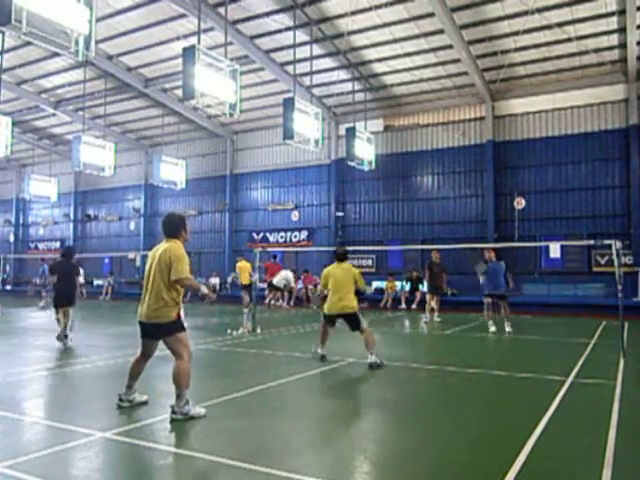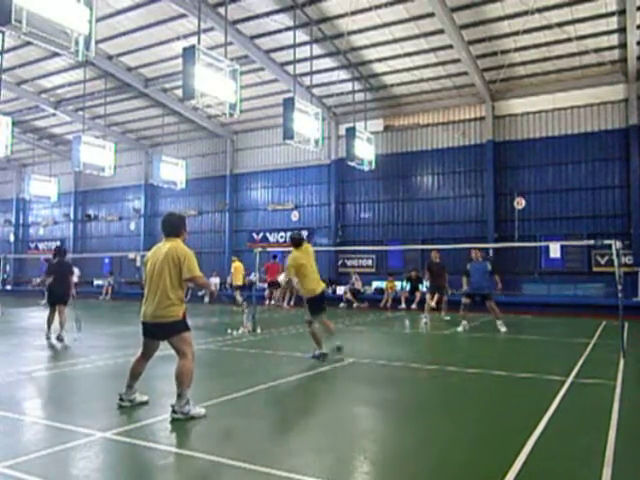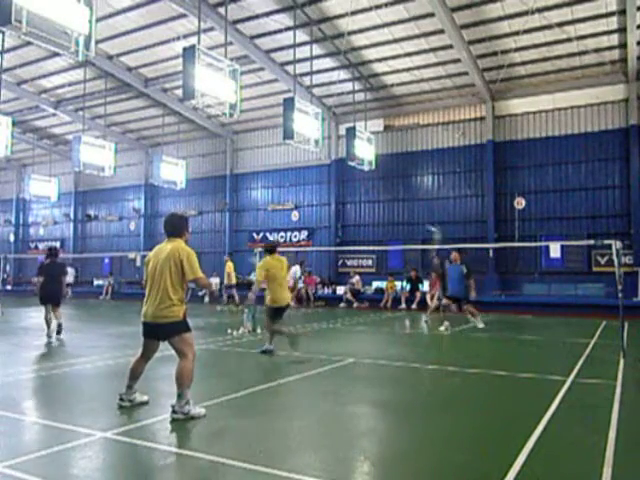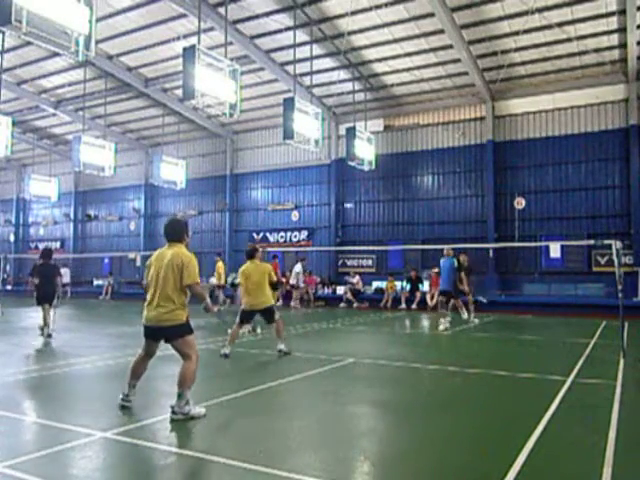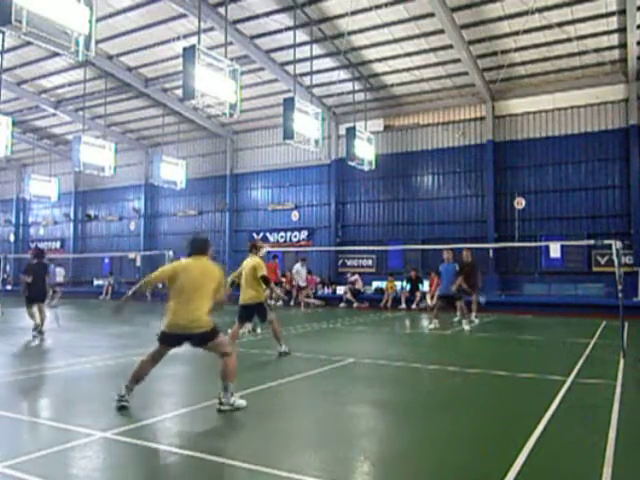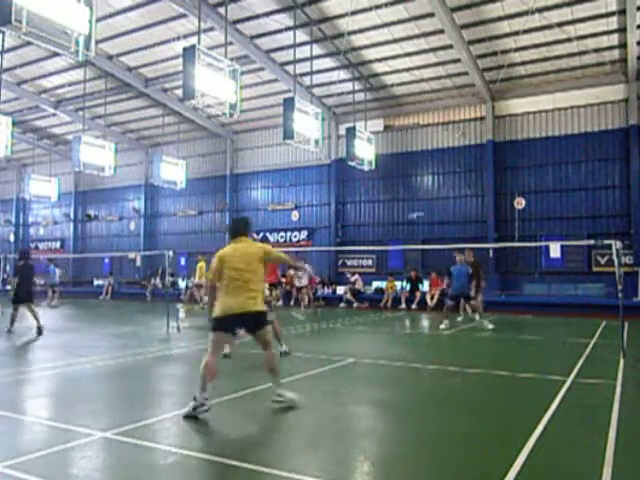
dt=0.3s
person 1, frame 1
left shoulder: (157, 249)
right shoulder: (176, 251)
right elbow: (183, 280)
right wrist: (202, 289)
left hip: (146, 313)
right hip: (166, 314)
left knee: (145, 355)
right knee: (183, 355)
left ankle: (127, 395)
right ankle: (181, 406)
person 1, frame 2
left shoulder: (153, 251)
right shoulder: (182, 250)
right elbow: (197, 280)
right wrist: (210, 286)
left hip: (149, 313)
right hip: (171, 313)
left knee: (145, 354)
right knee: (186, 355)
left ankle: (128, 395)
right ankle: (182, 406)
person 1, frame 3
left shoulder: (155, 251)
right shoulder: (184, 251)
right elbow: (200, 281)
right wrist: (211, 287)
left hip: (150, 314)
right hip: (171, 314)
left knee: (145, 355)
right knee: (187, 356)
left ankle: (128, 395)
right ankle: (182, 406)
person 1, frame 4
left shoulder: (156, 256)
right shoulder: (186, 256)
left elbow: (146, 285)
right elbow: (194, 288)
right wrist: (207, 301)
left hip: (151, 317)
right hip: (174, 318)
left knee: (145, 354)
right knee: (191, 357)
left ankle: (128, 394)
right ankle: (181, 406)
person 1, frame 5
left shoulder: (178, 266)
right shoulder: (216, 271)
left elbow: (146, 282)
right elbow: (219, 301)
left wrist: (127, 297)
left hip: (174, 325)
right hip: (200, 325)
left knee: (153, 358)
right knee: (229, 353)
left ankle: (125, 395)
right ankle: (226, 398)
person 1, frame 6
left shoulder: (221, 255)
right shoulder: (260, 249)
left elbow: (211, 285)
right elbow: (287, 260)
left wrist: (211, 306)
right wrist: (303, 268)
left hip: (226, 309)
right hip: (253, 308)
left knee: (212, 354)
right knee: (268, 348)
left ankle: (200, 400)
right ankle: (279, 392)
